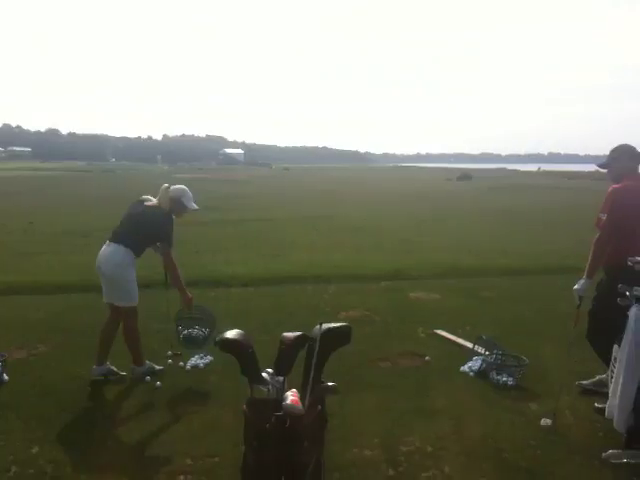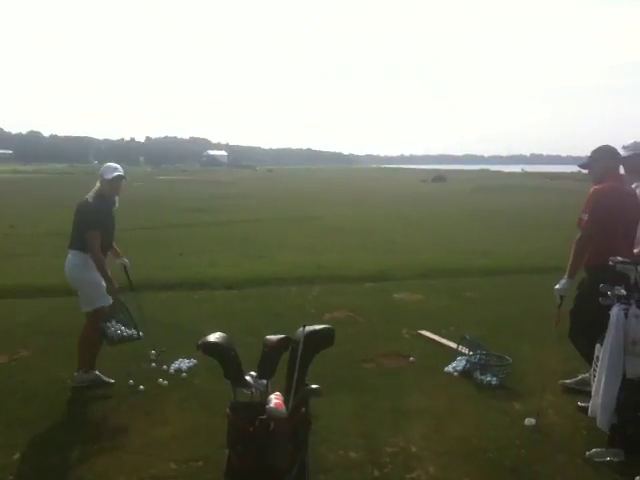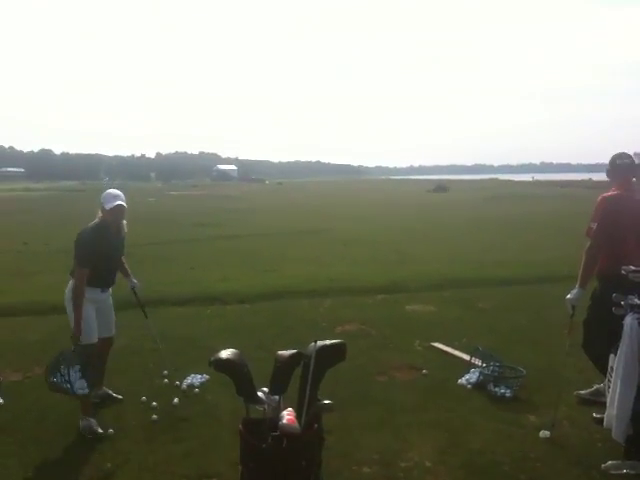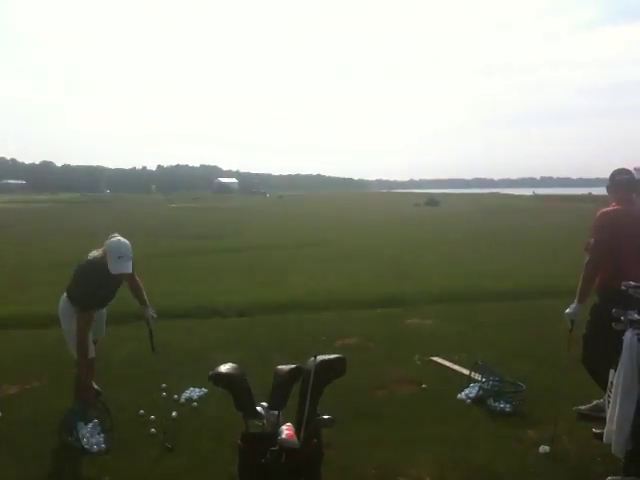
dt=0.5s
person 1, frame 1
left shoulder: (619, 192)
left elbow: (603, 238)
left wrist: (587, 278)
left hip: (619, 274)
left knee: (599, 331)
right knee: (618, 329)
person 1, frame 2
left shoulder: (601, 193)
left elbow: (585, 238)
left wrist: (568, 278)
left hip: (601, 274)
left knee: (581, 329)
right knee: (600, 328)
person 1, frame 3
left shoulder: (609, 201)
left elbow: (594, 247)
left wrist: (579, 288)
left hip: (613, 283)
left knee: (594, 340)
right knee: (614, 337)
person 1, frame 4
left shoulder: (606, 218)
left elbow: (593, 262)
left wrist: (578, 303)
left hip: (613, 298)
left knee: (593, 355)
right knee: (612, 353)
person 2, frame 1
left shoulder: (145, 205)
right shoulder: (162, 219)
right elbow: (168, 261)
left wrist: (157, 248)
right wrist: (183, 293)
left hip: (106, 256)
right hip: (119, 260)
left knee: (117, 314)
right knee: (129, 315)
left ankle: (100, 365)
right ankle: (139, 365)
person 2, frame 2
left shoulder: (106, 205)
right shoulder: (91, 207)
right elbow: (93, 248)
left wrist: (118, 256)
right wrist: (109, 280)
left hip: (92, 263)
right hip: (81, 264)
left knee: (95, 317)
right knee: (103, 315)
left ankle: (84, 369)
right ankle: (85, 372)
person 2, frame 3
left shoulder: (118, 232)
right shoulder: (88, 237)
right elbow: (79, 282)
left wrist: (129, 277)
right wrist: (77, 324)
left hip: (103, 293)
right hip: (83, 295)
left knee: (106, 342)
right knee: (87, 351)
left ankle: (98, 388)
right ankle: (86, 416)
person 2, frame 4
left shoulder: (122, 262)
right shoulder: (89, 274)
left elbow: (132, 280)
right elbow: (82, 331)
left wrist: (146, 307)
right wrist: (84, 372)
left hip: (97, 306)
right hip: (74, 308)
left knee: (93, 344)
right knee: (87, 361)
left ankle: (88, 383)
